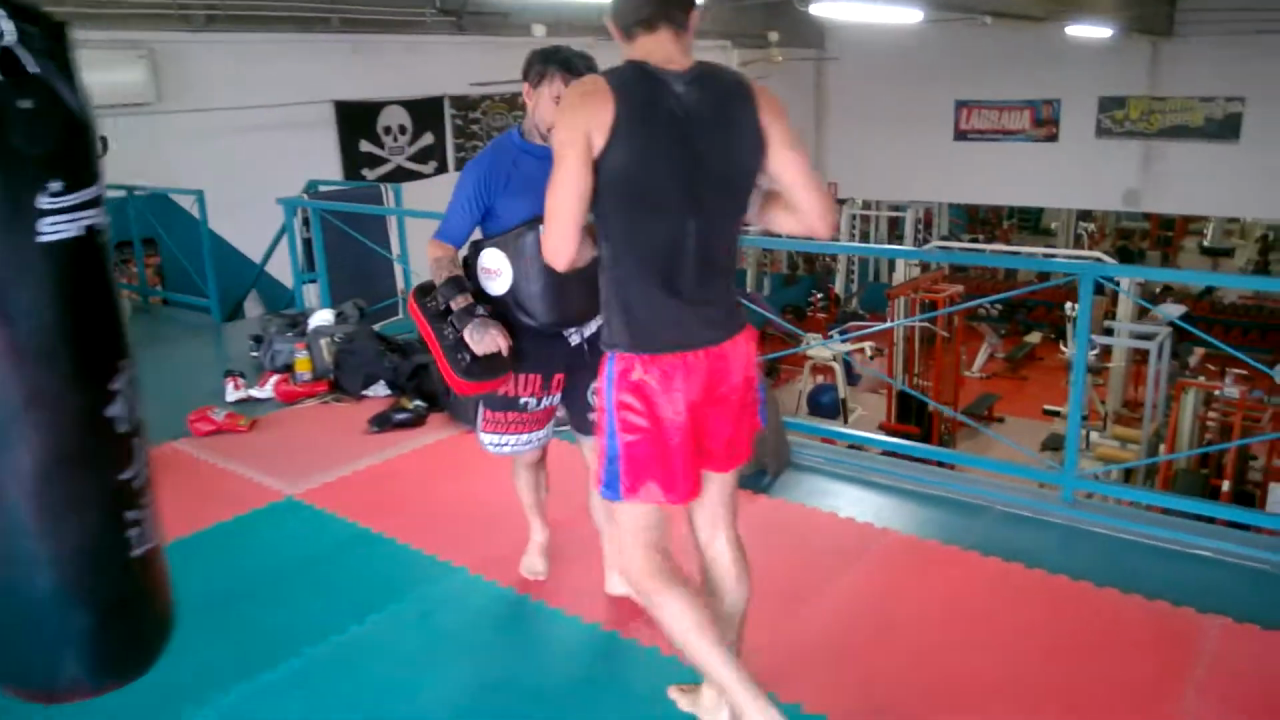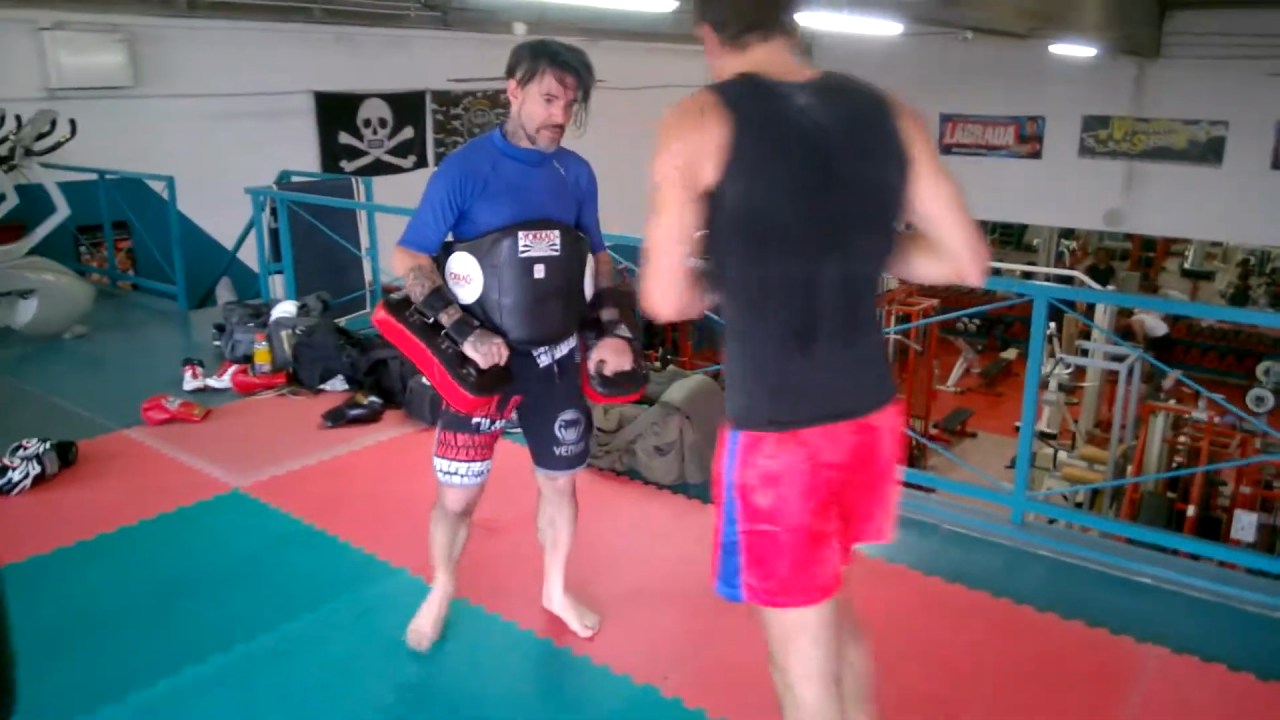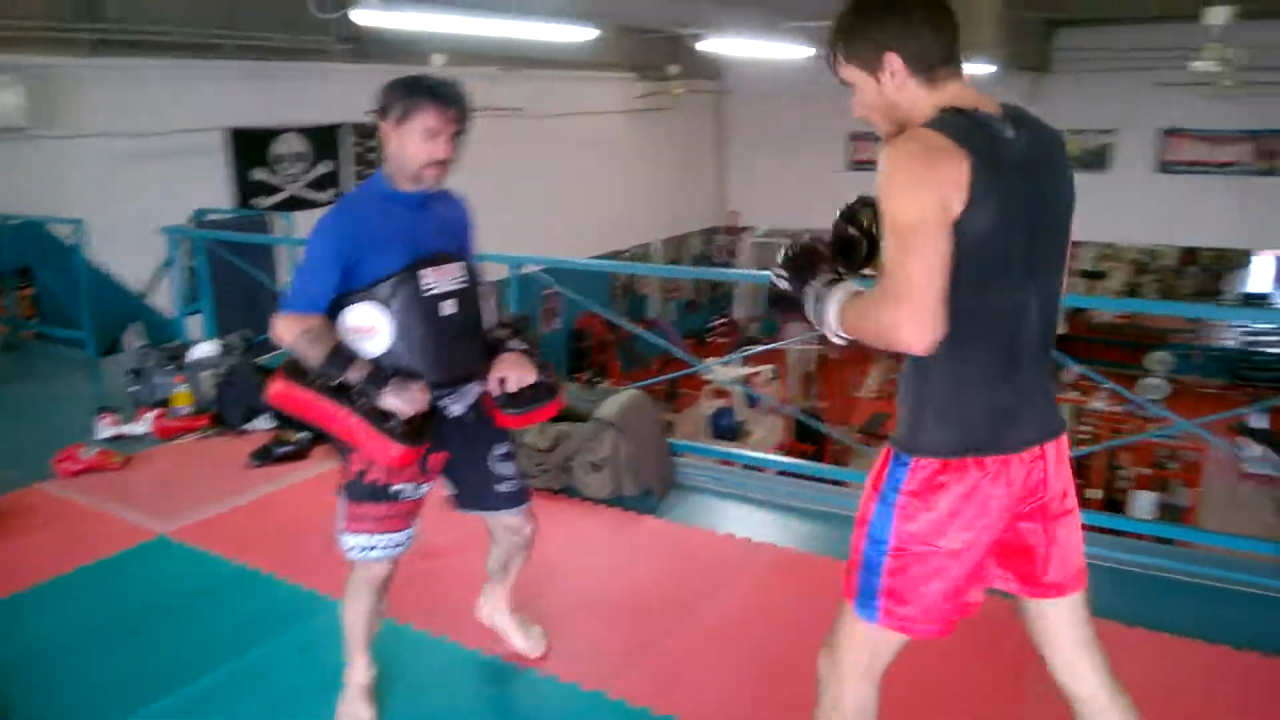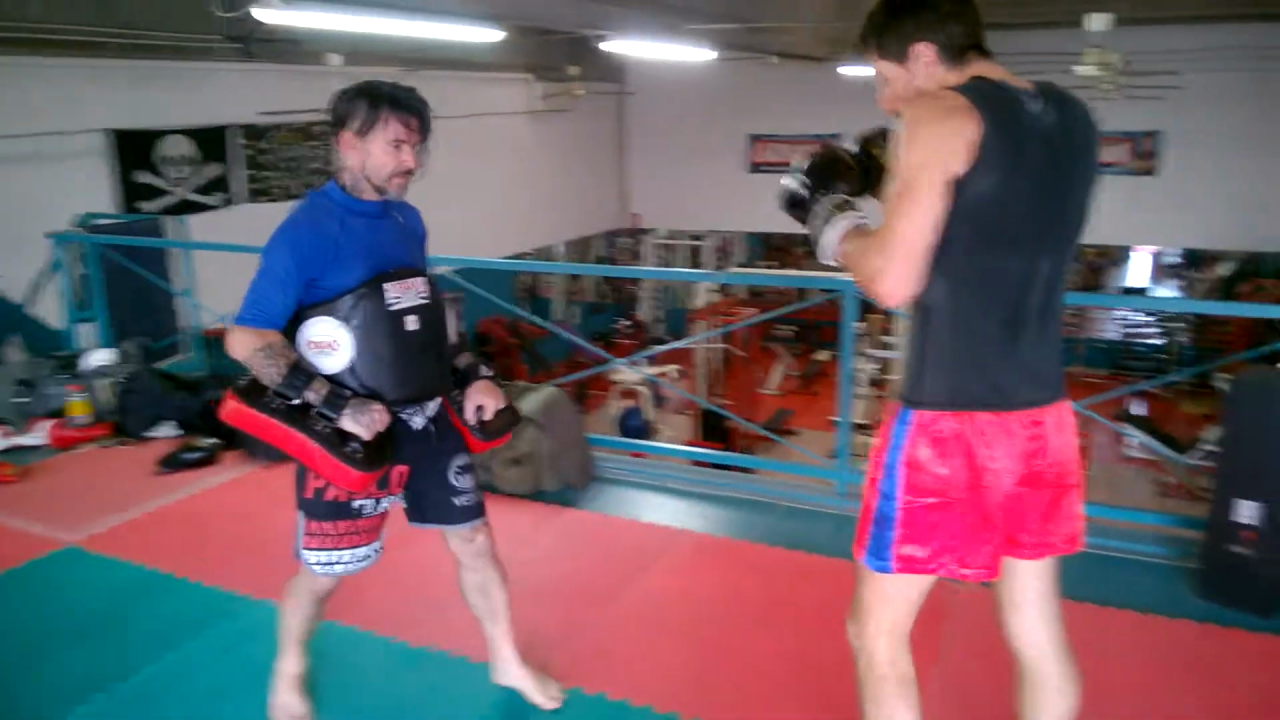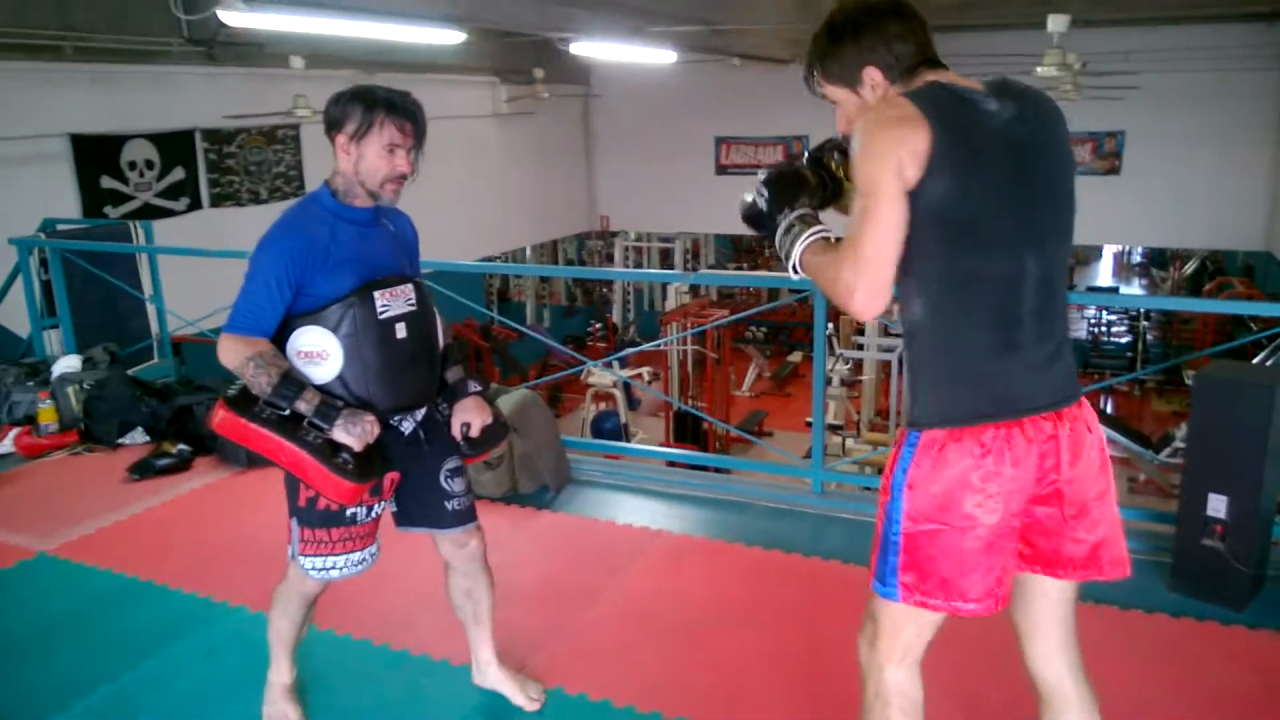
dt=0.4s
person 1, frame 1
left shoulder: (591, 102)
right shoulder: (749, 98)
left elbow: (560, 252)
right elbow: (818, 220)
left hip: (646, 363)
right hip: (728, 348)
left knee: (640, 554)
right knee: (716, 525)
person 1, frame 2
left shoulder: (700, 123)
right shoulder: (888, 116)
left elbow: (665, 300)
right elbow: (968, 264)
left hip: (774, 433)
right hip: (871, 417)
right knee: (827, 616)
person 1, frame 3
left shoulder: (918, 156)
right shoulder: (1043, 143)
left elbow: (914, 327)
left wrist: (822, 297)
left hip: (944, 464)
right hip: (1037, 449)
person 1, frame 4
left shoulder: (937, 116)
right shoulder: (1073, 118)
left elbow: (891, 281)
left wrist: (832, 219)
left hip: (948, 420)
right hip: (1042, 413)
left knee: (879, 636)
right knee: (1037, 634)
person 1, frame 5
left shoulder: (892, 125)
right shoulder: (1040, 113)
left elbow: (862, 295)
left wrist: (792, 224)
left hip: (959, 440)
right hip: (1060, 421)
left knee: (890, 656)
right knee: (1054, 656)
person 2, frame 1
right shoulder: (491, 166)
right elbow: (441, 252)
right wrist: (472, 320)
left hip: (587, 332)
right hip: (522, 337)
left knee: (603, 452)
right knee: (529, 453)
left ankle: (614, 568)
right ankle: (539, 534)
person 2, frame 2
left shoulder: (577, 173)
right shoulder: (465, 168)
left elbow: (596, 259)
right elbow: (408, 258)
left wrist: (611, 330)
right wrist: (463, 332)
left hip: (555, 354)
right hip: (486, 355)
left knee: (560, 484)
right knee: (457, 498)
left ankle: (555, 591)
right ankle: (441, 585)
person 2, frame 3
left shoulder: (451, 211)
right shoulder: (347, 222)
right elbow: (290, 324)
left wrist: (507, 350)
right wrist: (373, 386)
left hip: (463, 400)
right hip: (391, 417)
left knee: (517, 523)
right knee: (376, 564)
left ankle: (495, 605)
person 2, frame 4
left shoulder: (408, 222)
right shoulder: (305, 231)
right elbow: (245, 338)
left wrist: (474, 376)
right wrist: (336, 405)
left hip: (421, 414)
right hip: (349, 430)
left knee: (474, 540)
right knee: (325, 569)
left ankle: (506, 662)
person 2, frame 5
left shoulder: (400, 228)
right shoulder: (294, 237)
right elbow: (236, 346)
left wrist: (462, 389)
right wrist: (326, 415)
left hip: (414, 417)
right hip: (339, 436)
left knee: (466, 544)
right knee: (312, 573)
left ankle: (486, 664)
